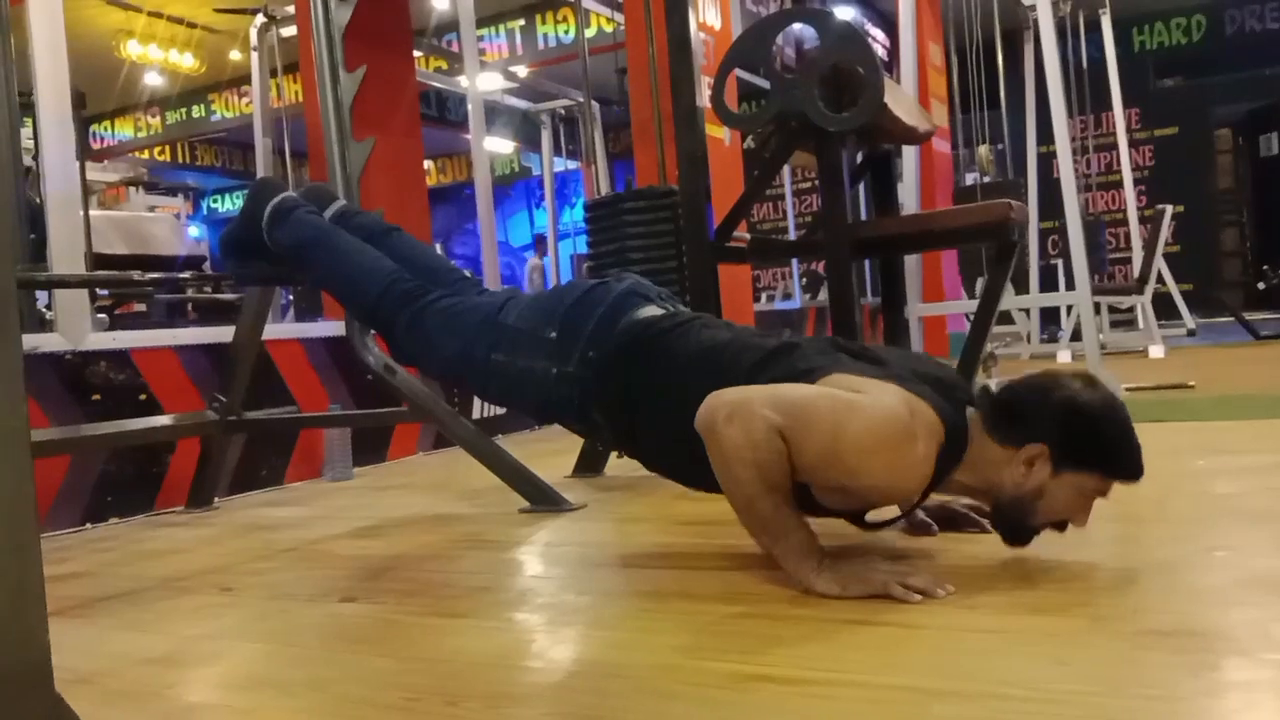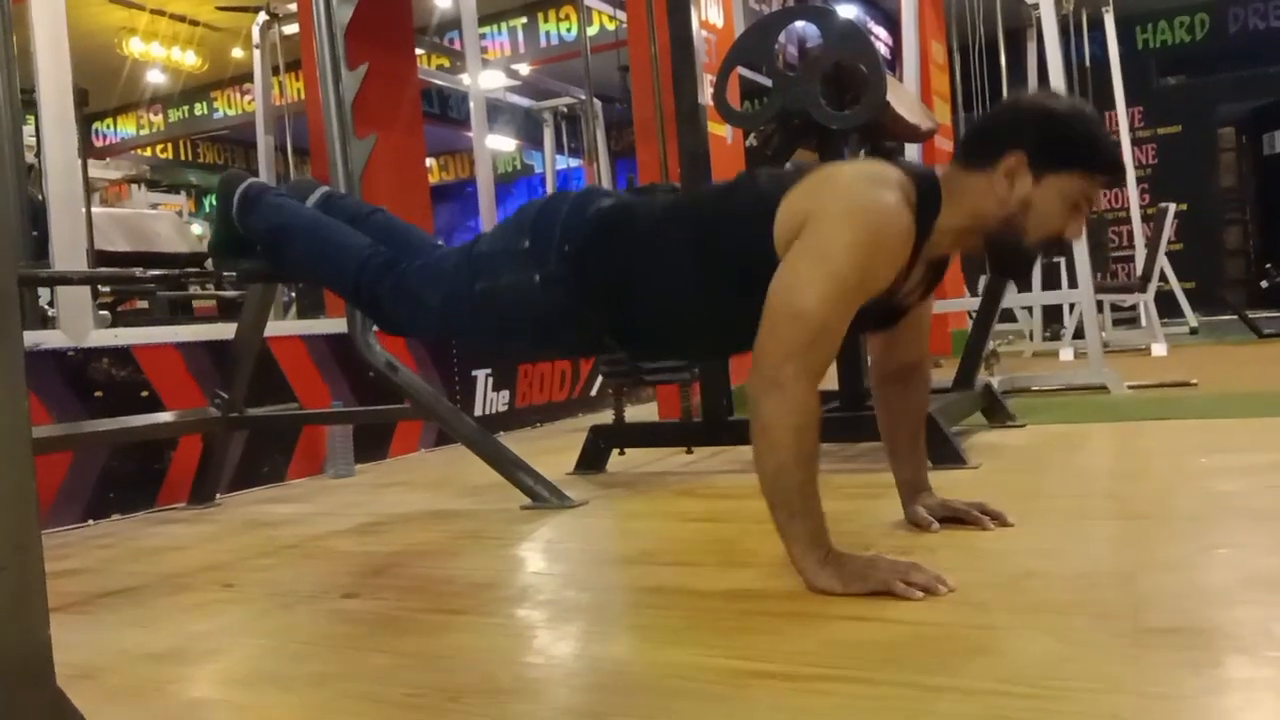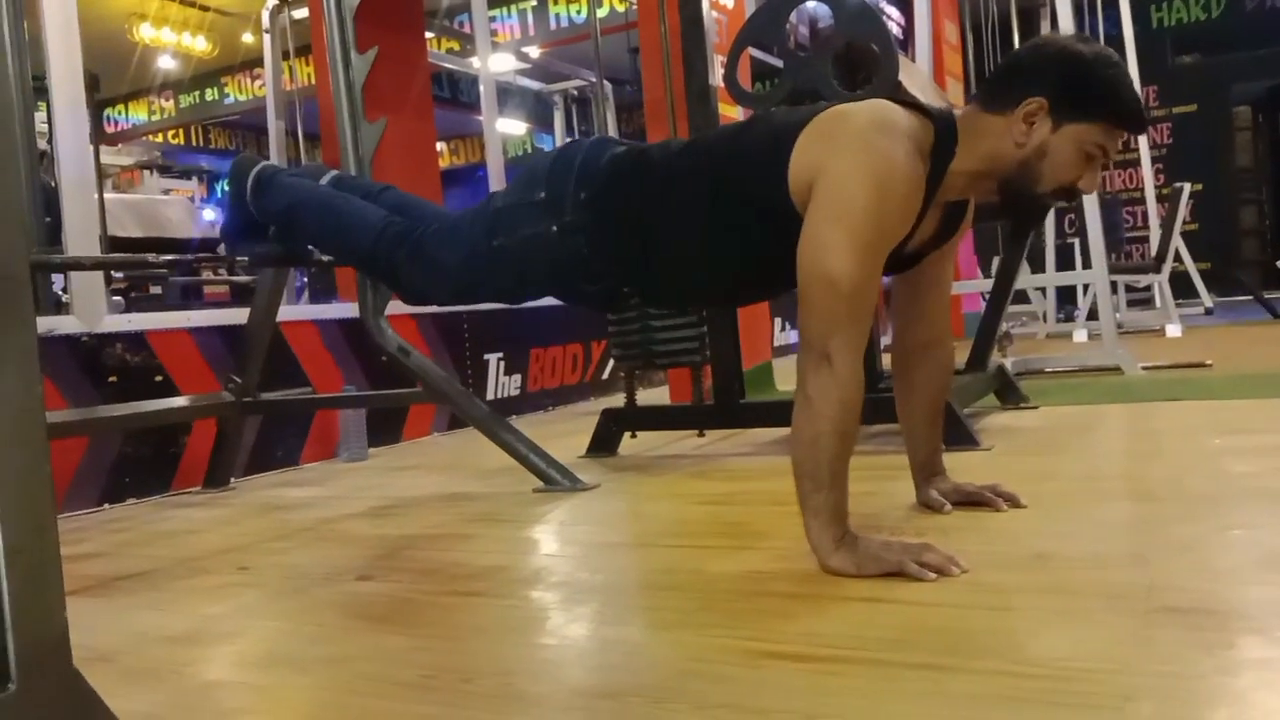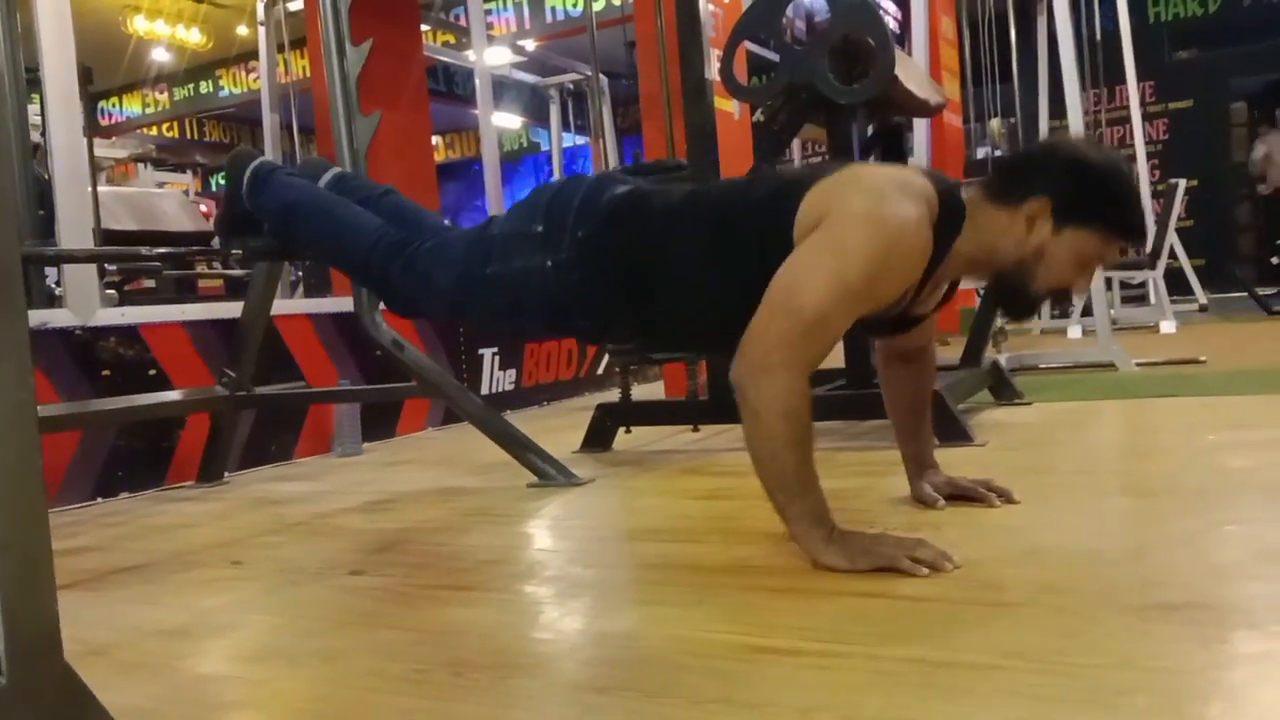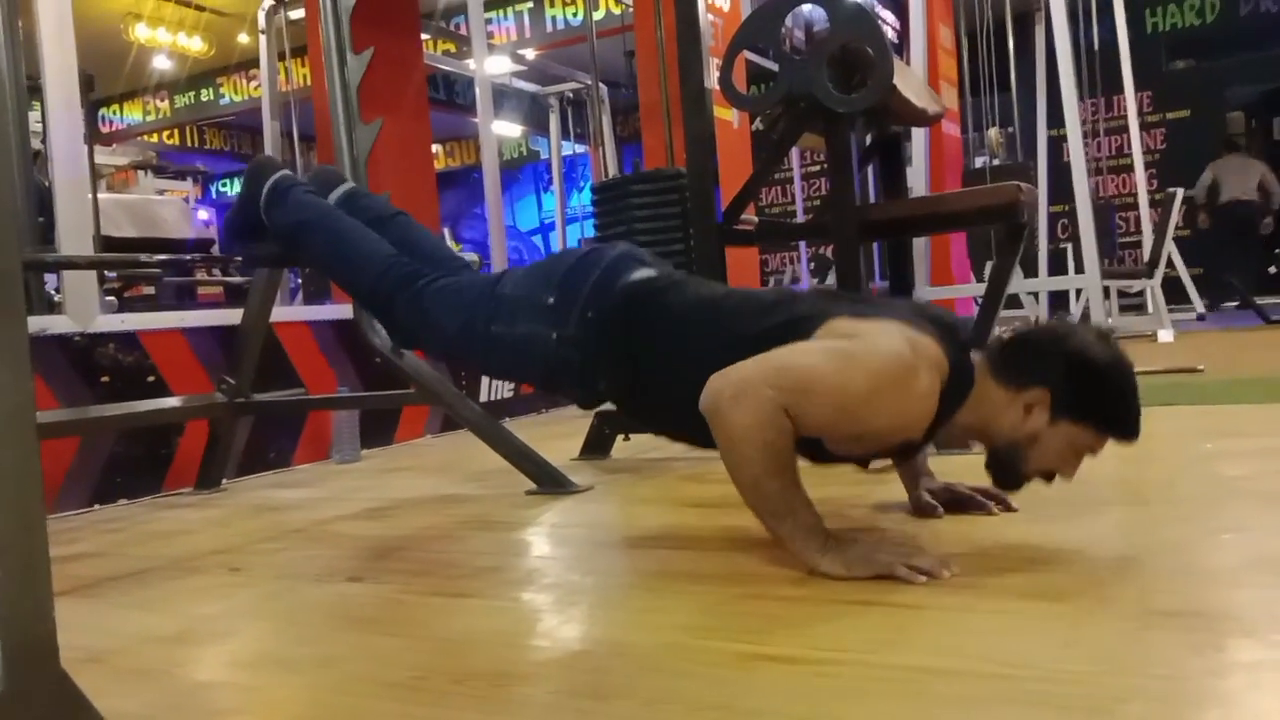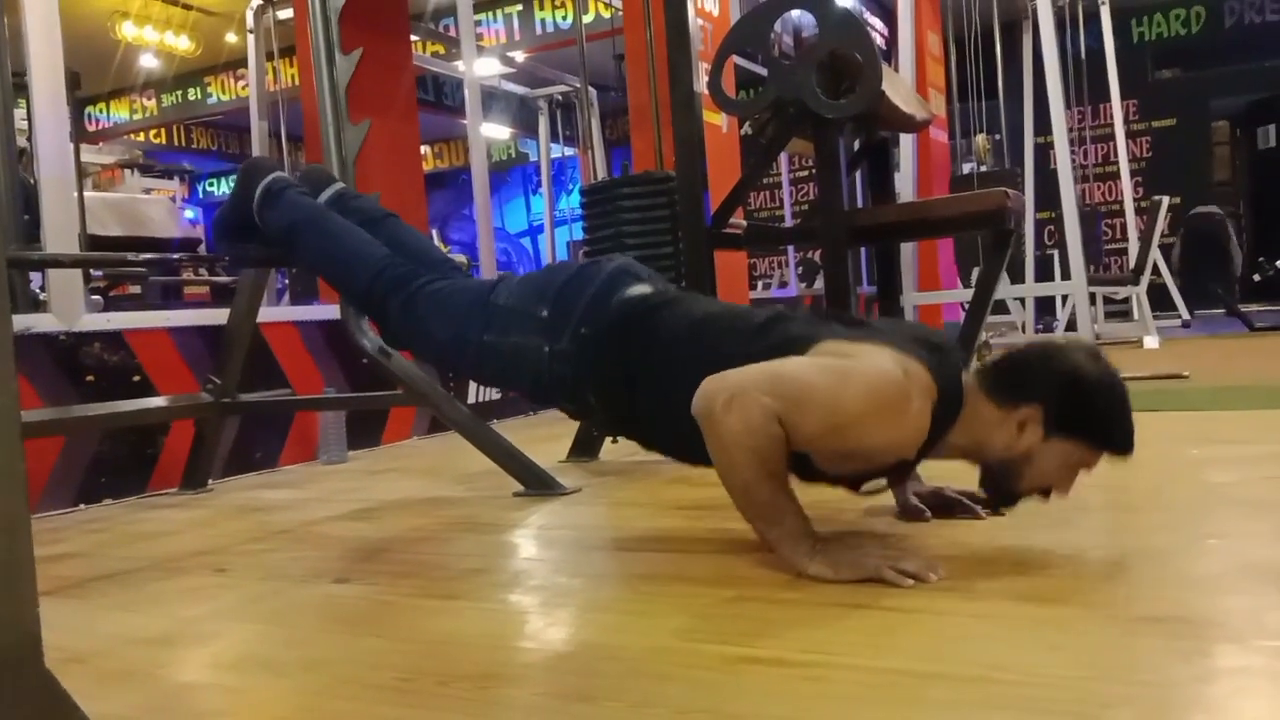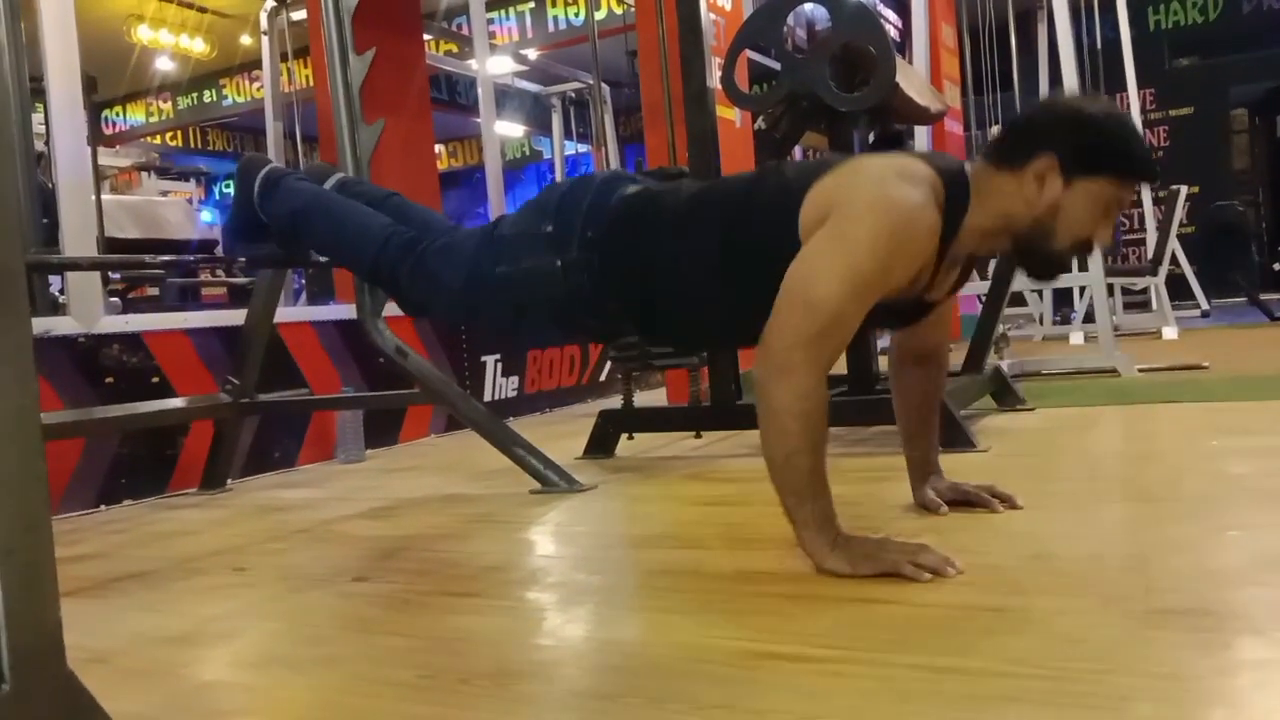
dt=0.5s
person 1, frame 1
left shoulder: (948, 407)
right shoulder: (904, 439)
right elbow: (730, 419)
left wrist: (909, 503)
right wrist: (814, 565)
left hip: (645, 327)
right hip: (596, 360)
left knee: (457, 299)
right knee: (415, 319)
left ankle: (328, 213)
right ankle: (277, 219)
person 1, frame 2
left shoulder: (931, 227)
right shoulder: (876, 218)
left elbow: (900, 365)
right elbow: (782, 381)
left wrist: (917, 494)
right wrist: (818, 560)
left hip: (619, 265)
right hip: (574, 264)
left knee: (423, 273)
right knee: (401, 289)
left ankle: (317, 202)
right ankle: (258, 210)
person 1, frame 3
left shoulder: (953, 186)
right shoulder: (884, 160)
left elbow: (923, 337)
right elbow: (829, 355)
left wrist: (929, 474)
right wrist: (833, 541)
left hip: (631, 242)
right hip: (586, 214)
left knee: (435, 249)
right knee: (414, 261)
left ankle: (326, 182)
right ankle: (268, 191)
person 1, frame 4
left shoulder: (945, 247)
right shoulder: (893, 227)
left elbow: (904, 351)
right elbow: (765, 368)
left wrist: (923, 471)
right wrist: (820, 538)
left hip: (631, 253)
right hip: (585, 250)
left knee: (430, 256)
right knee: (411, 274)
left ankle: (331, 185)
right ankle: (263, 190)
person 1, frame 5
left shoulder: (952, 356)
right shoulder: (906, 386)
right elbow: (734, 396)
left wrist: (917, 479)
right wrist: (817, 545)
left hip: (643, 300)
right hip: (595, 321)
left knee: (446, 287)
right knee: (418, 303)
left ankle: (335, 195)
right ankle: (277, 197)
person 1, frame 6
left shoulder: (944, 370)
right shoulder: (896, 405)
right elbow: (726, 401)
left wrist: (906, 483)
right wrist: (805, 549)
left hip: (639, 309)
right hip: (588, 337)
left knee: (437, 288)
right knee: (408, 302)
left ankle: (326, 195)
right ankle: (269, 198)
person 1, frame 7
left shoulder: (961, 230)
right shoulder: (899, 212)
left elbow: (920, 350)
right elbow: (786, 370)
left wrist: (927, 479)
right wrist: (824, 541)
left hip: (639, 255)
right hip: (591, 247)
left knee: (435, 256)
right knee: (418, 270)
left ankle: (335, 186)
right ankle: (272, 194)
